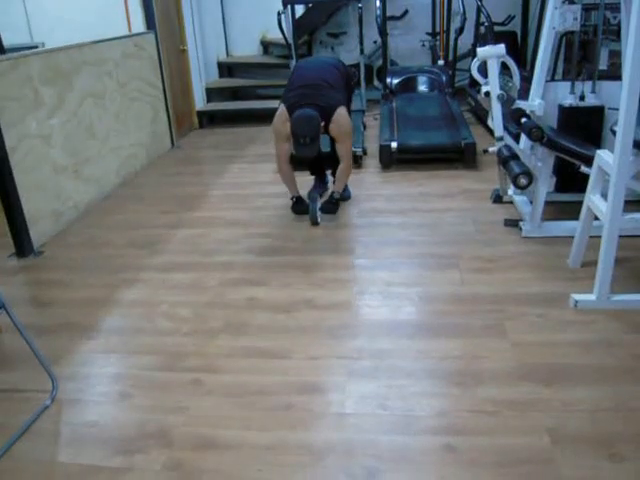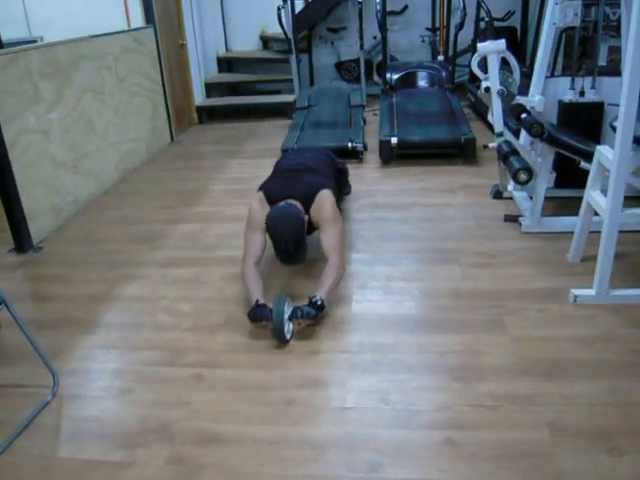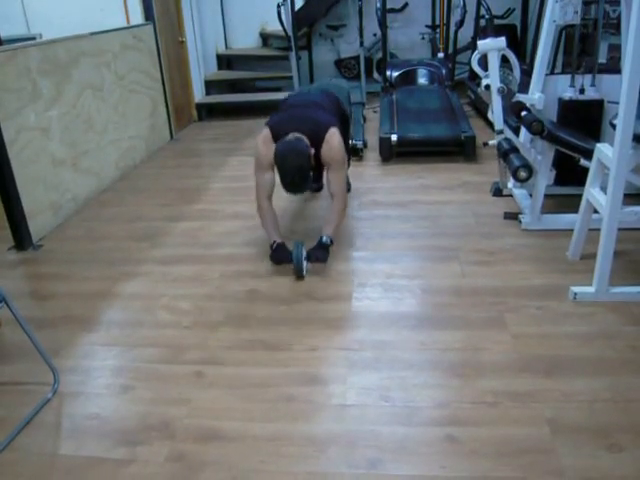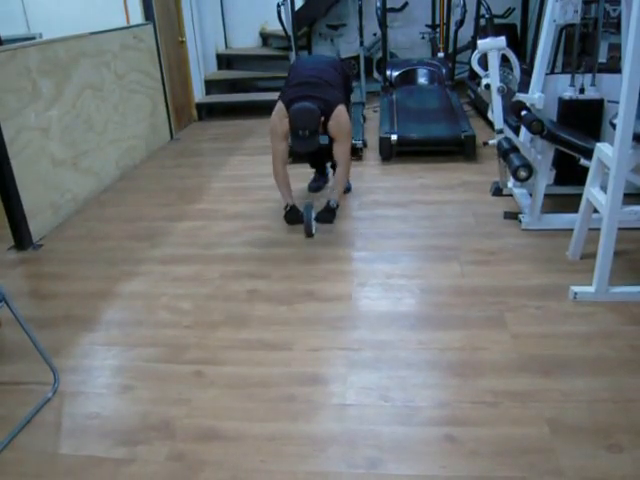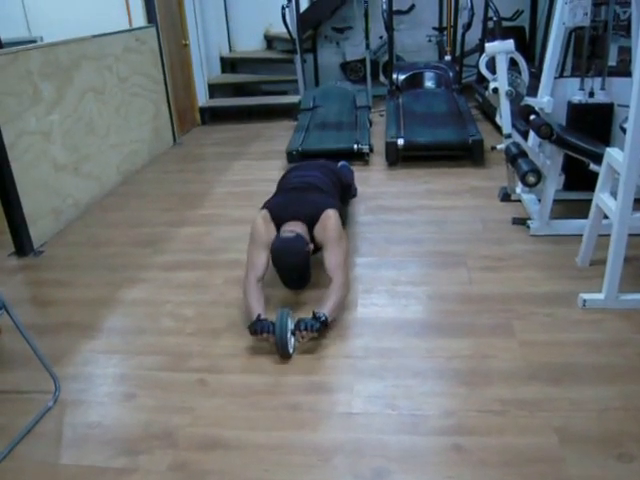
dt=1s
person 1, frame 1
left shoulder: (339, 119)
right shoulder: (282, 119)
left elbow: (346, 161)
right elbow: (283, 162)
left wrist: (334, 197)
right wrist: (296, 198)
left knee: (339, 139)
right knee: (307, 148)
left ankle: (338, 180)
right ankle: (320, 178)
person 1, frame 2
left shoulder: (323, 202)
right shoulder: (260, 205)
left elbow: (336, 260)
right elbow: (250, 262)
left wrist: (316, 302)
right wrist: (258, 304)
left hip: (326, 159)
person 1, frame 3
left shoulder: (331, 142)
right shoulder: (265, 144)
left elbow: (338, 198)
right elbow: (263, 200)
left wrist: (325, 242)
right wrist: (276, 243)
left hip: (334, 100)
right hip: (293, 102)
right ankle: (317, 175)
person 1, frame 4
left shoulder: (338, 116)
right shoulder: (280, 116)
left elbow: (343, 164)
right elbow: (279, 165)
left wrist: (332, 205)
right wrist: (289, 206)
left knee: (339, 138)
right knee: (298, 146)
left ankle: (334, 174)
right ankle: (320, 171)
person 1, frame 5
left shoulder: (327, 222)
right shoulder: (265, 223)
left elbow: (340, 279)
right elbow: (252, 278)
left wrist: (320, 318)
right wrist: (259, 318)
left hip: (332, 175)
right hip: (293, 175)
left ankle: (344, 168)
